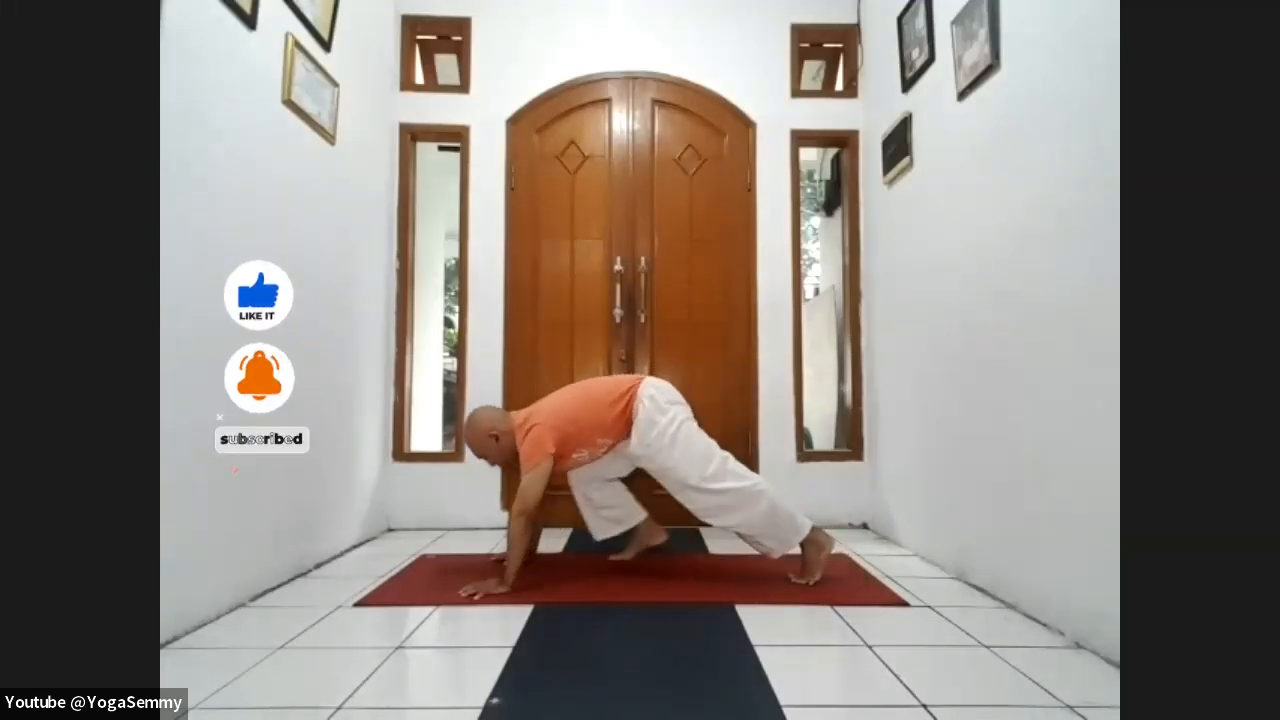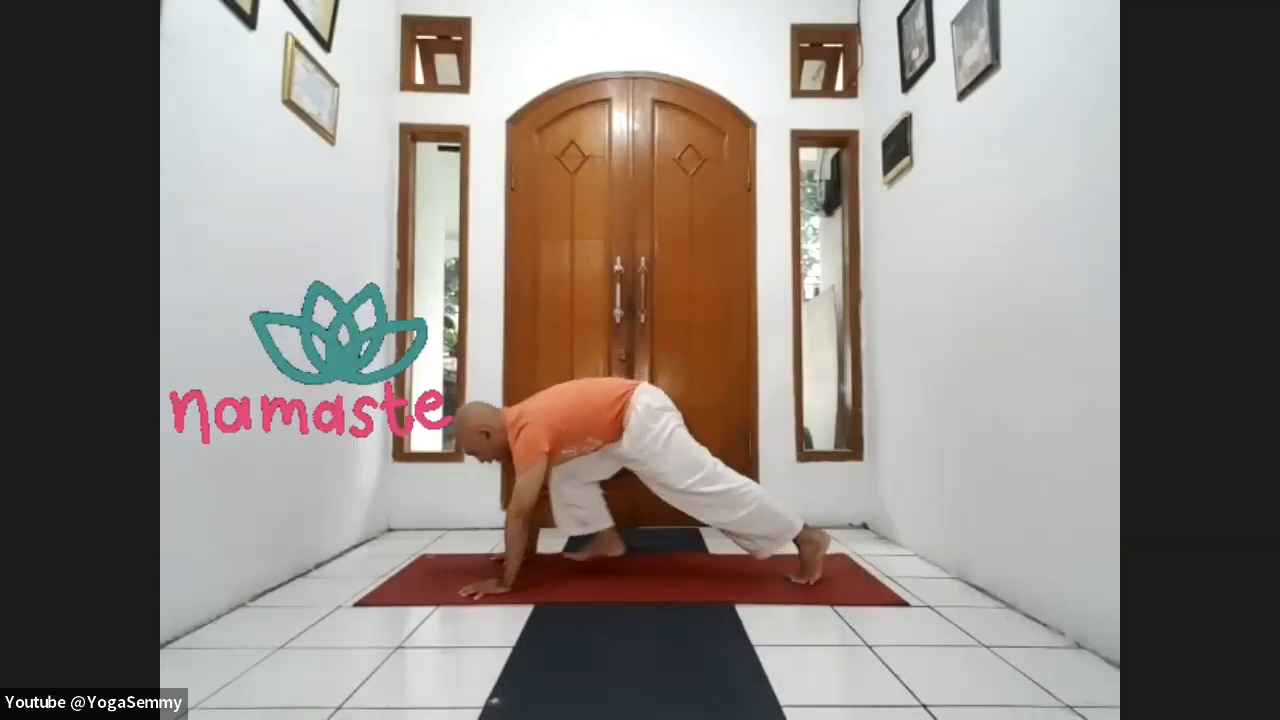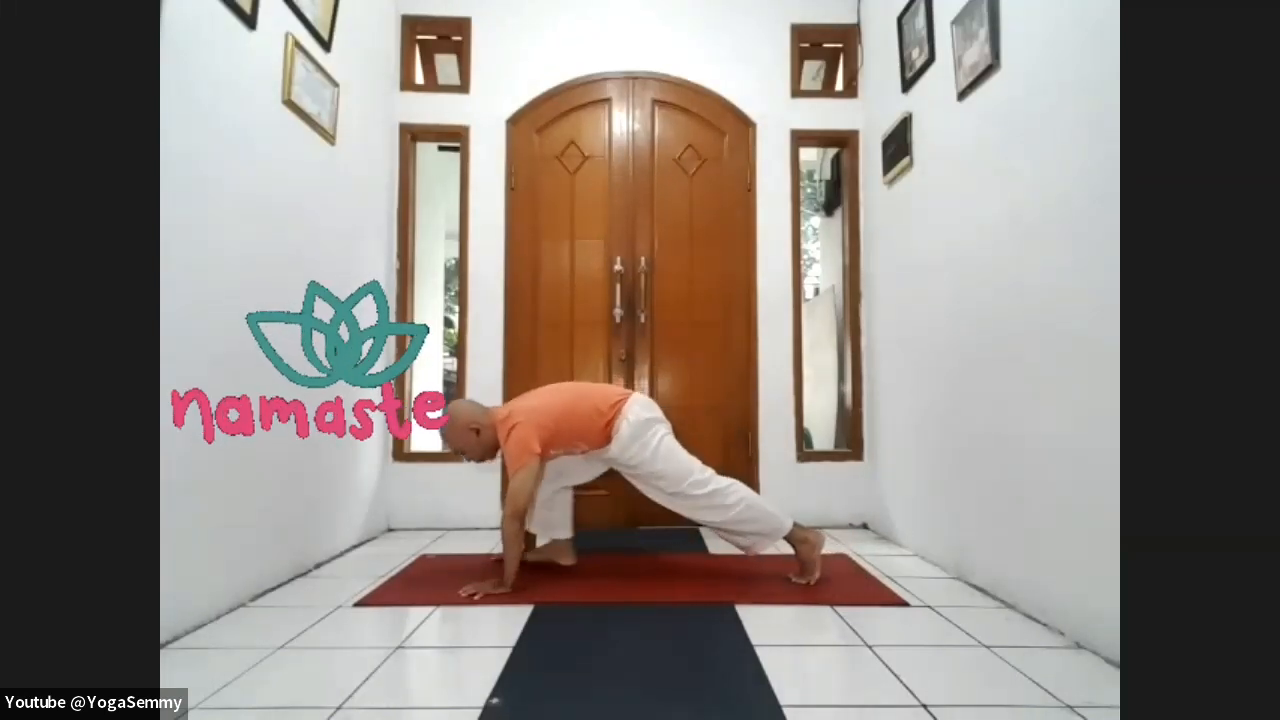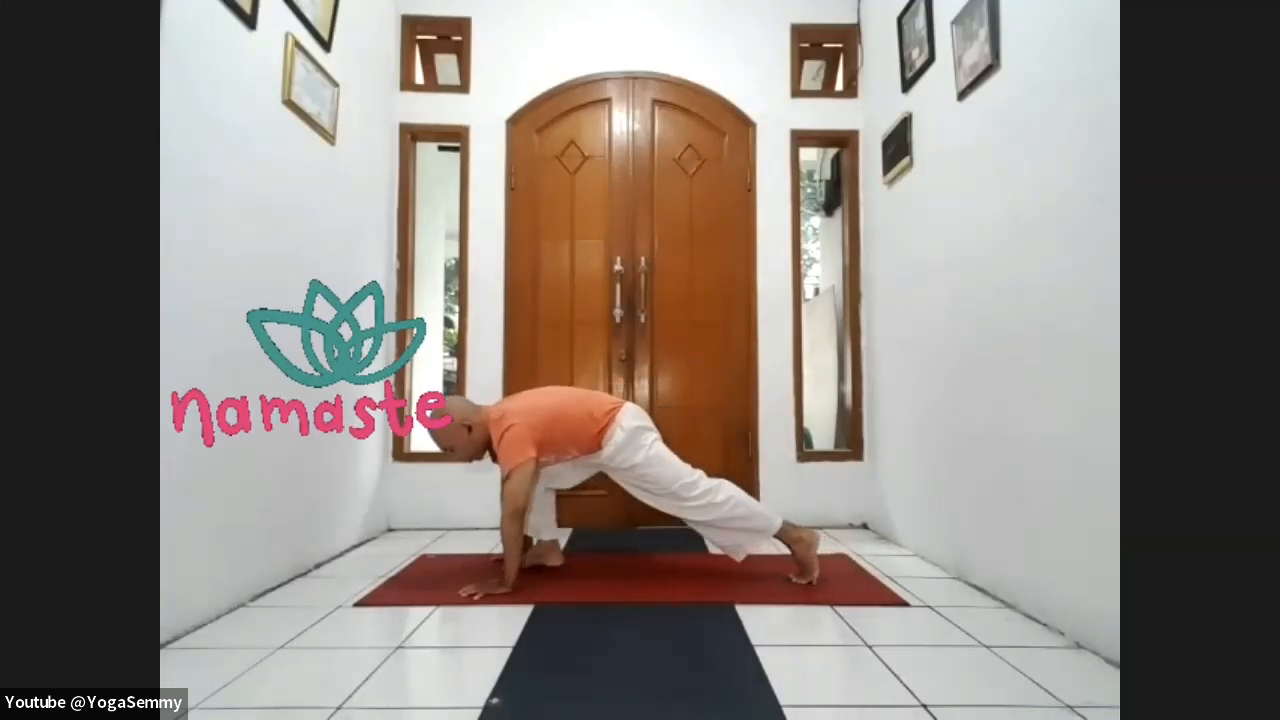
dt=0.3s
person 1, frame 1
left shoulder: (533, 434)
right shoulder: (528, 427)
left elbow: (522, 511)
right elbow: (529, 508)
left wrist: (505, 580)
right wrist: (525, 551)
left hip: (650, 409)
right hip: (637, 413)
left knee: (711, 481)
right knee: (585, 475)
left ankle: (810, 539)
right ankle: (645, 531)
person 1, frame 2
left shoulder: (525, 431)
right shoulder: (519, 419)
left elbow: (519, 511)
right elbow: (526, 502)
left wrist: (505, 581)
right wrist: (522, 550)
left hip: (640, 416)
right hip: (622, 420)
left knee: (707, 484)
right knee: (565, 472)
left ankle: (806, 538)
right ankle: (606, 540)
person 1, frame 3
left shoulder: (516, 430)
right shoulder: (509, 418)
left elbow: (514, 511)
right elbow: (523, 500)
left wrist: (505, 581)
right wrist: (515, 551)
left hip: (629, 426)
right hip: (610, 428)
left knee: (697, 488)
right knee: (550, 473)
left ankle: (801, 537)
right ankle: (560, 546)
person 1, frame 4
left shoulder: (510, 430)
right shoulder: (497, 419)
left elbow: (513, 511)
right elbow: (516, 496)
left wrist: (505, 580)
right wrist: (516, 551)
left hip: (620, 435)
right hip: (596, 437)
left knee: (691, 491)
right knee: (536, 475)
left ankle: (795, 537)
right ankle: (547, 547)
